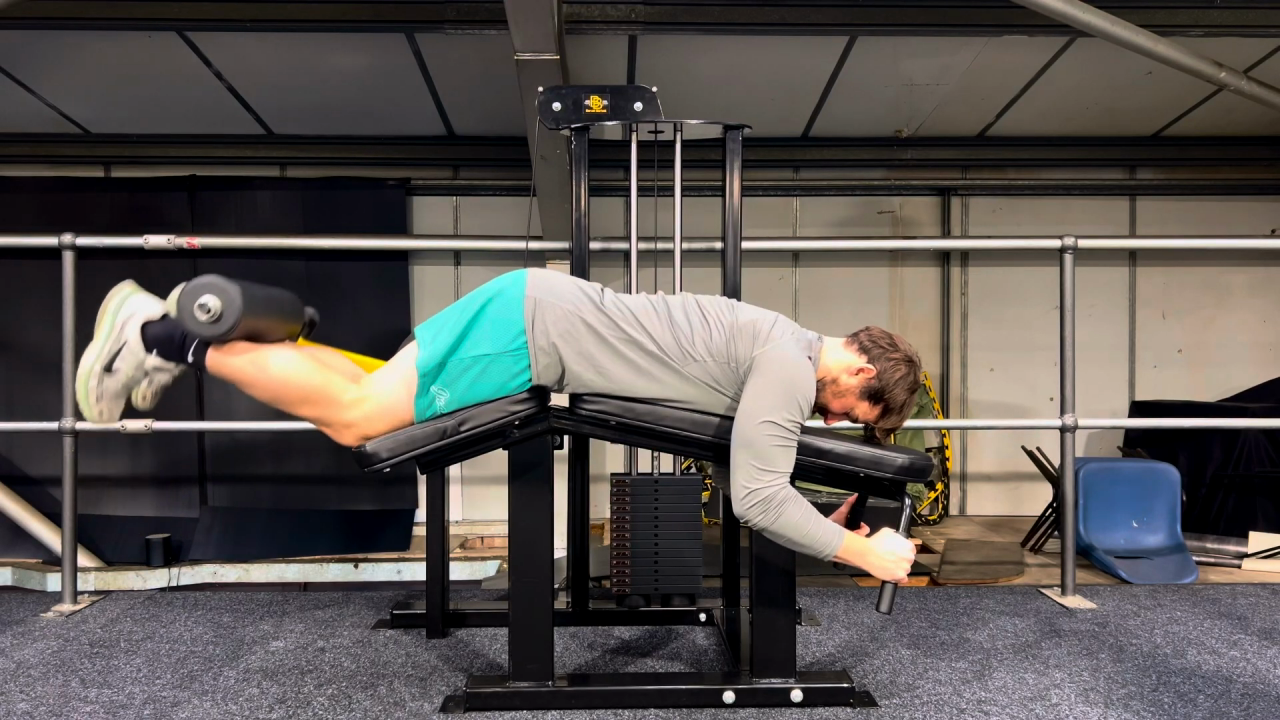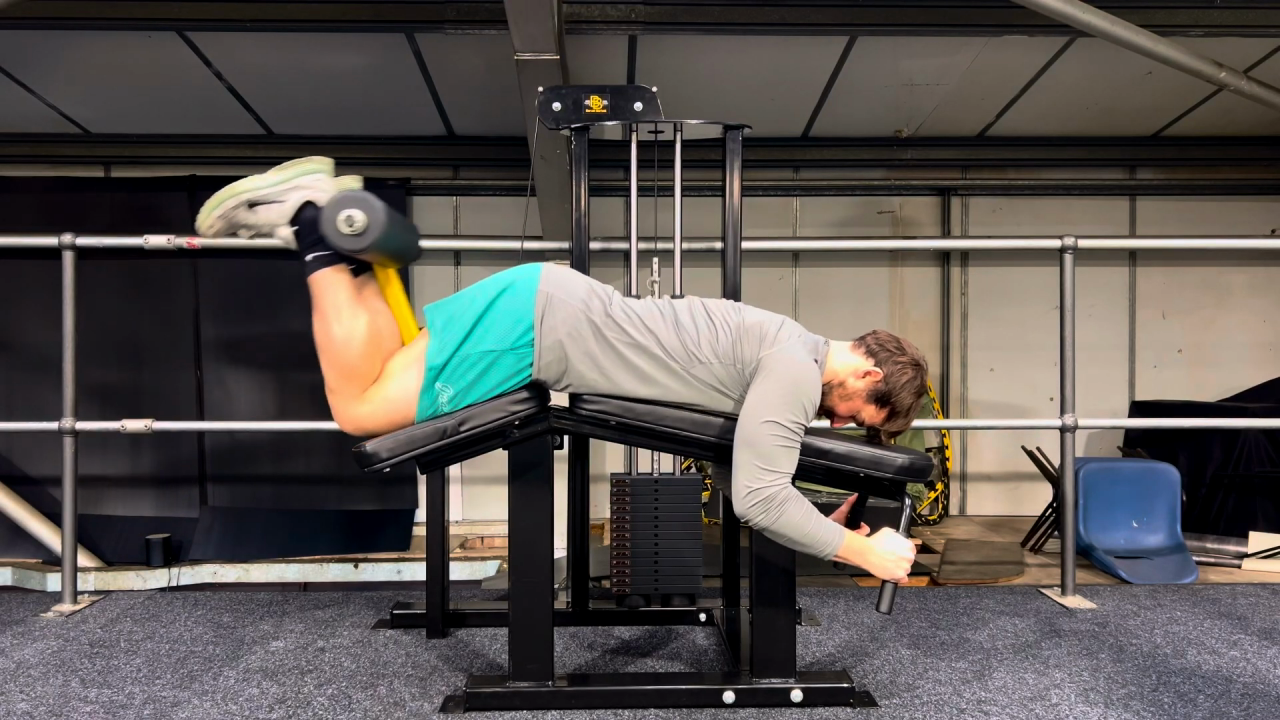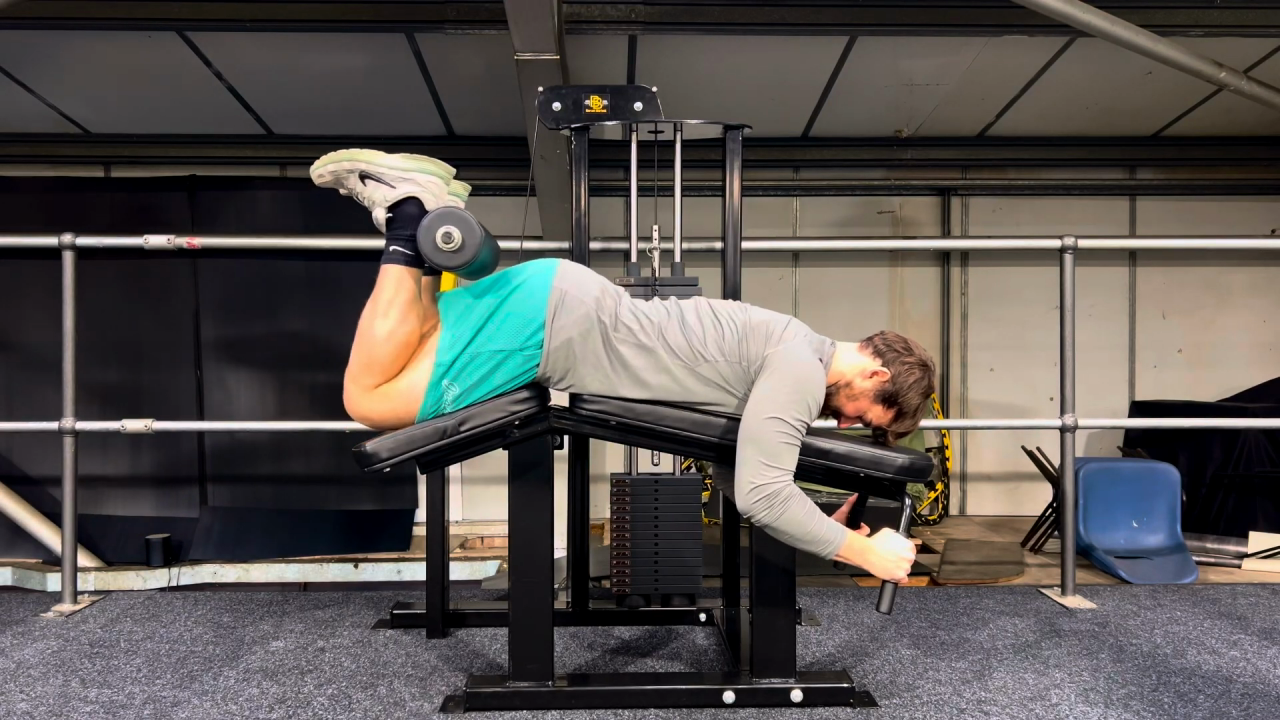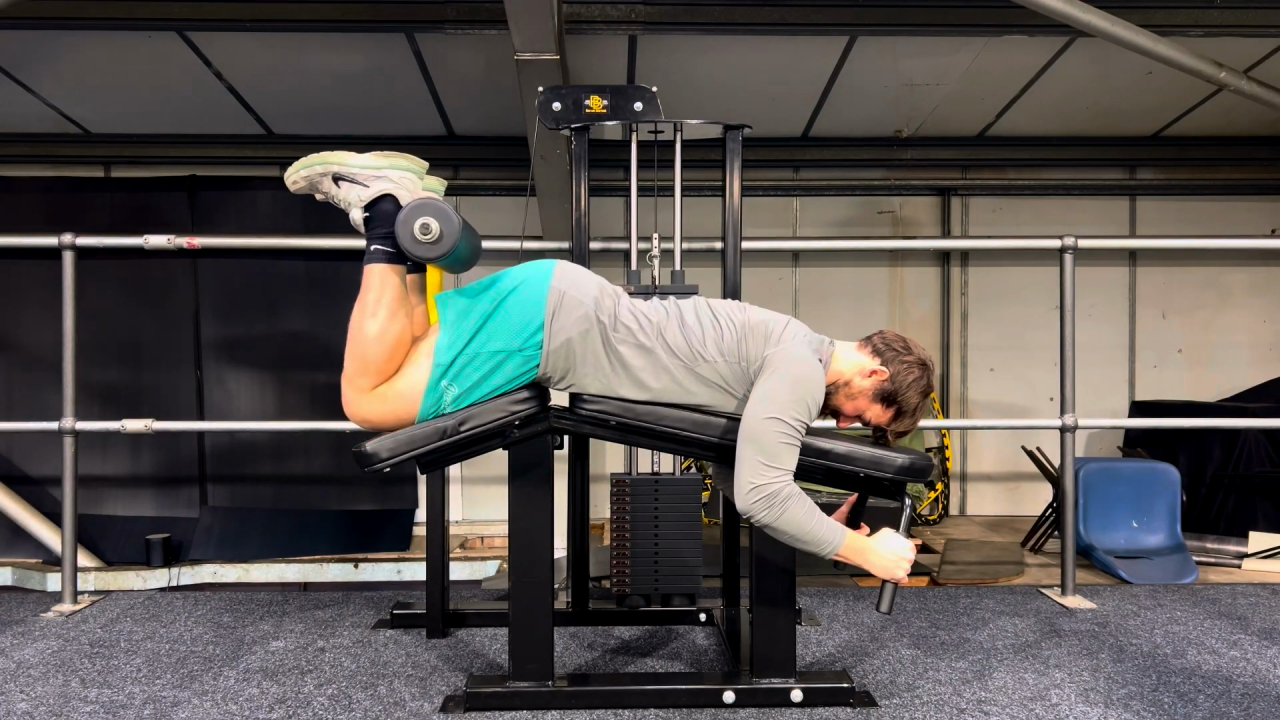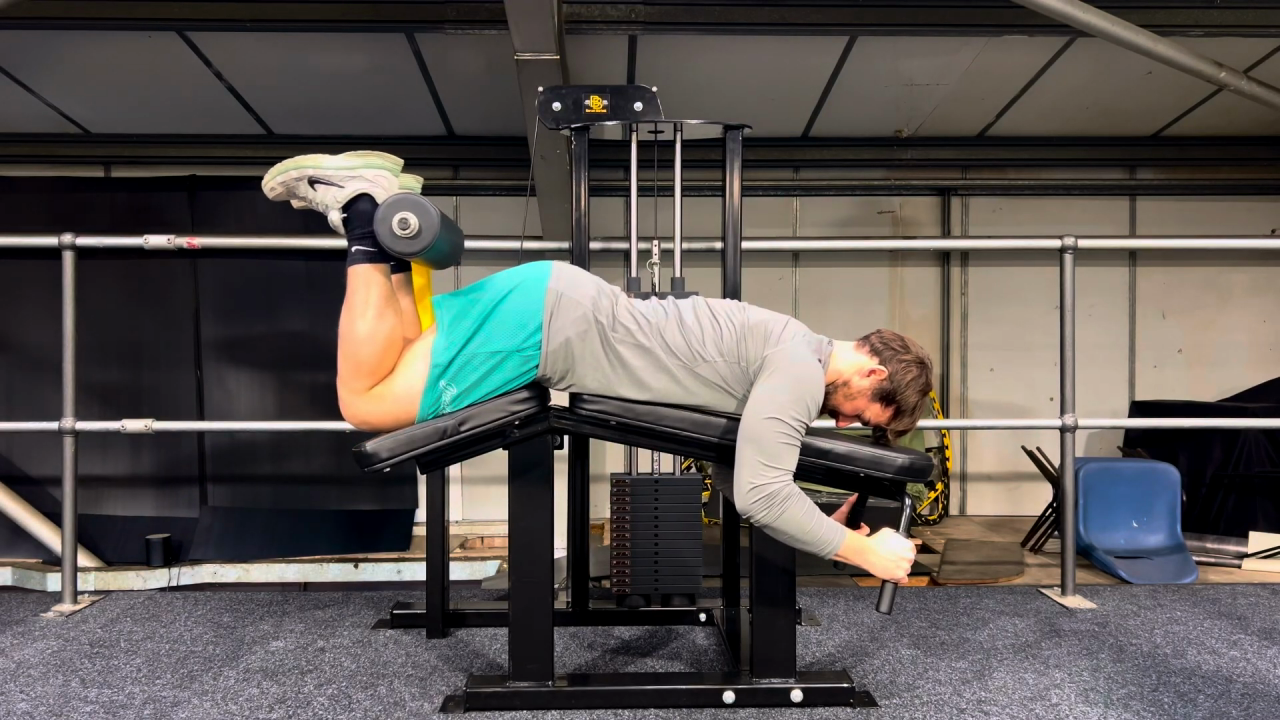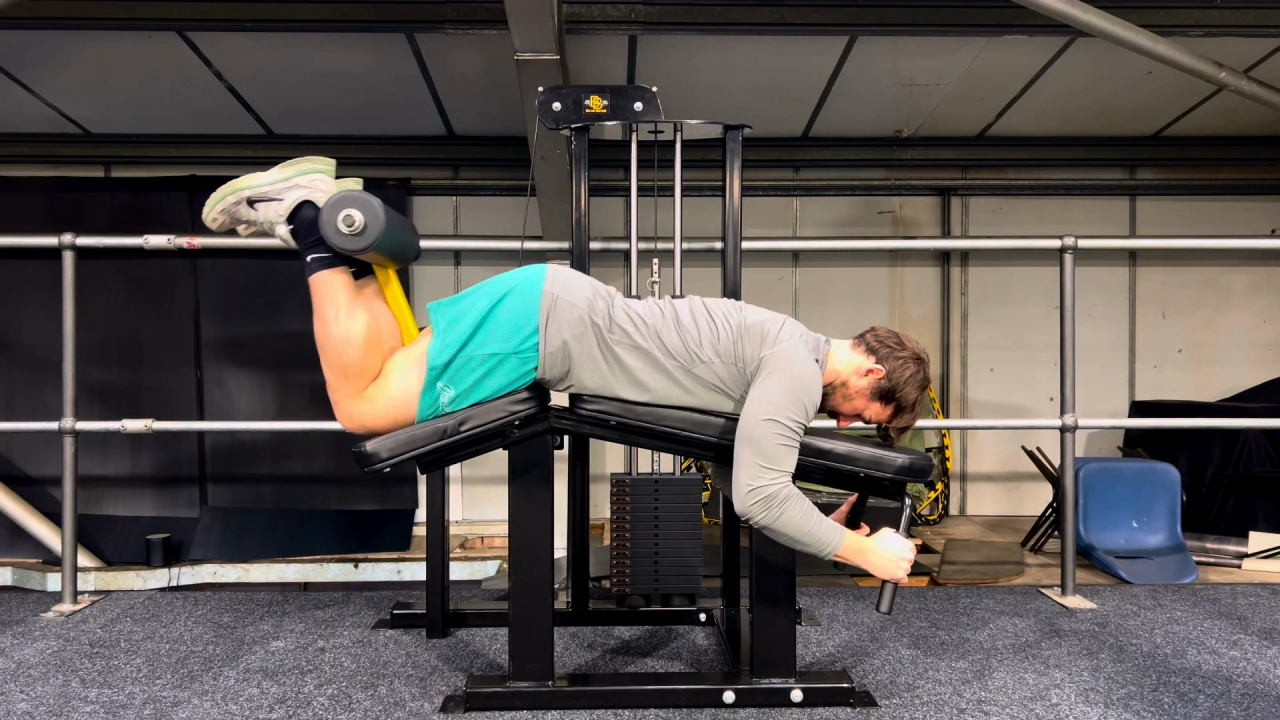
dt=0.4s
person 1, frame 1
left shoulder: (781, 353)
right shoulder: (791, 368)
left elbow: (751, 474)
right elbow: (757, 499)
left wrist: (823, 520)
right wrist: (859, 552)
left hip: (539, 313)
right hip: (533, 326)
left knee: (357, 401)
right knee: (350, 413)
left ankle: (186, 325)
right ankle: (172, 333)
person 1, frame 2
left shoulder: (780, 356)
right shoulder: (799, 370)
left elbow: (738, 478)
right elbow: (757, 497)
left wrist: (816, 525)
right wrist: (862, 551)
left hip: (544, 307)
right hip: (538, 324)
left knee: (371, 376)
right knee: (362, 408)
right ankle: (316, 225)
person 1, frame 3
left shoulder: (787, 356)
right shoulder: (801, 370)
left elbow: (736, 472)
right elbow: (760, 493)
left wrist: (824, 524)
right wrist: (864, 552)
left hip: (558, 304)
right hip: (546, 316)
left knee: (389, 373)
right knee: (368, 398)
left ankle: (417, 218)
right ankle: (409, 217)
person 1, frame 4
left shoulder: (787, 353)
right shoulder: (802, 369)
left elbow: (735, 467)
right elbow: (759, 494)
left wrist: (823, 524)
right wrist: (864, 551)
left hip: (557, 305)
right hip: (546, 317)
left knee: (390, 377)
right knee: (367, 399)
left ankle: (399, 215)
right ankle: (386, 212)
person 1, frame 5
left shoulder: (786, 354)
right shoulder: (801, 370)
left elbow: (738, 466)
right elbow: (759, 493)
left wrist: (822, 524)
right wrist: (863, 552)
left hip: (554, 305)
right hip: (544, 316)
left knee: (385, 379)
right knee: (366, 402)
left ankle: (380, 218)
right ankle: (365, 213)
person 1, frame 6
left shoulder: (783, 352)
right shoulder: (798, 368)
left elbow: (733, 464)
right elbow: (758, 496)
left wrist: (821, 520)
right wrist: (860, 550)
left hip: (550, 308)
right hip: (541, 319)
left knee: (378, 386)
right knee: (363, 405)
left ankle: (339, 237)
right ankle: (309, 223)
